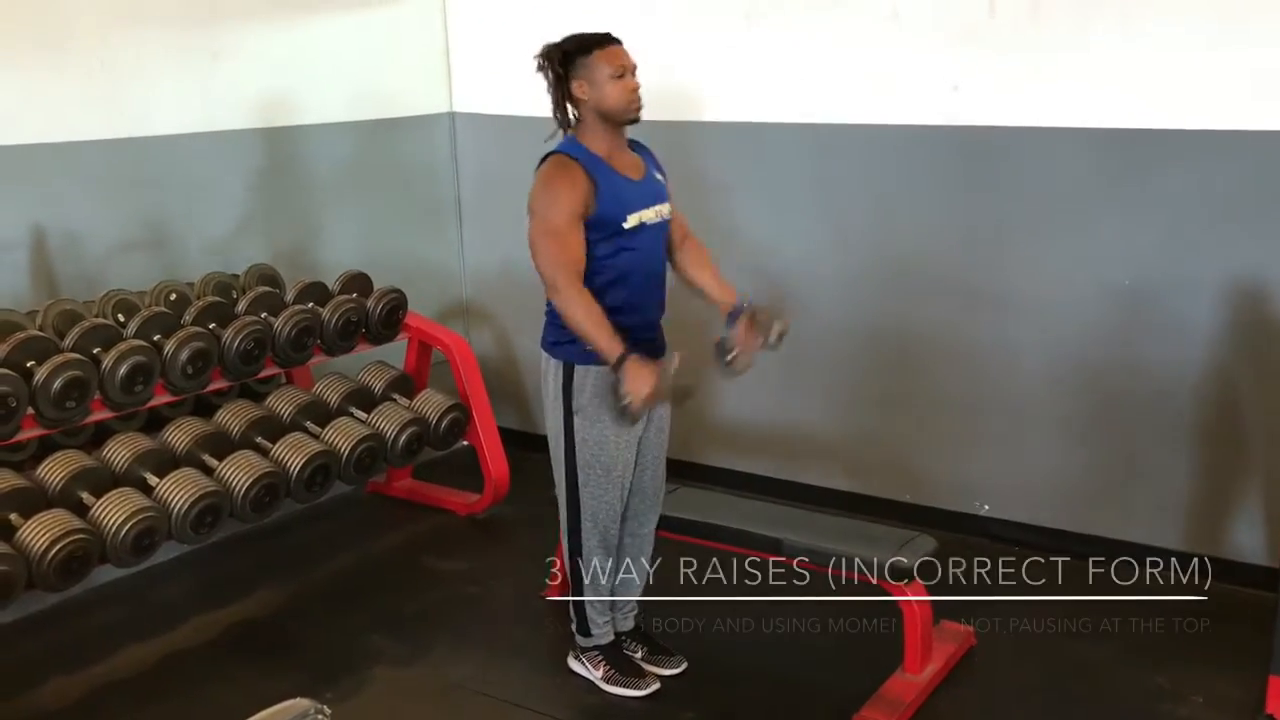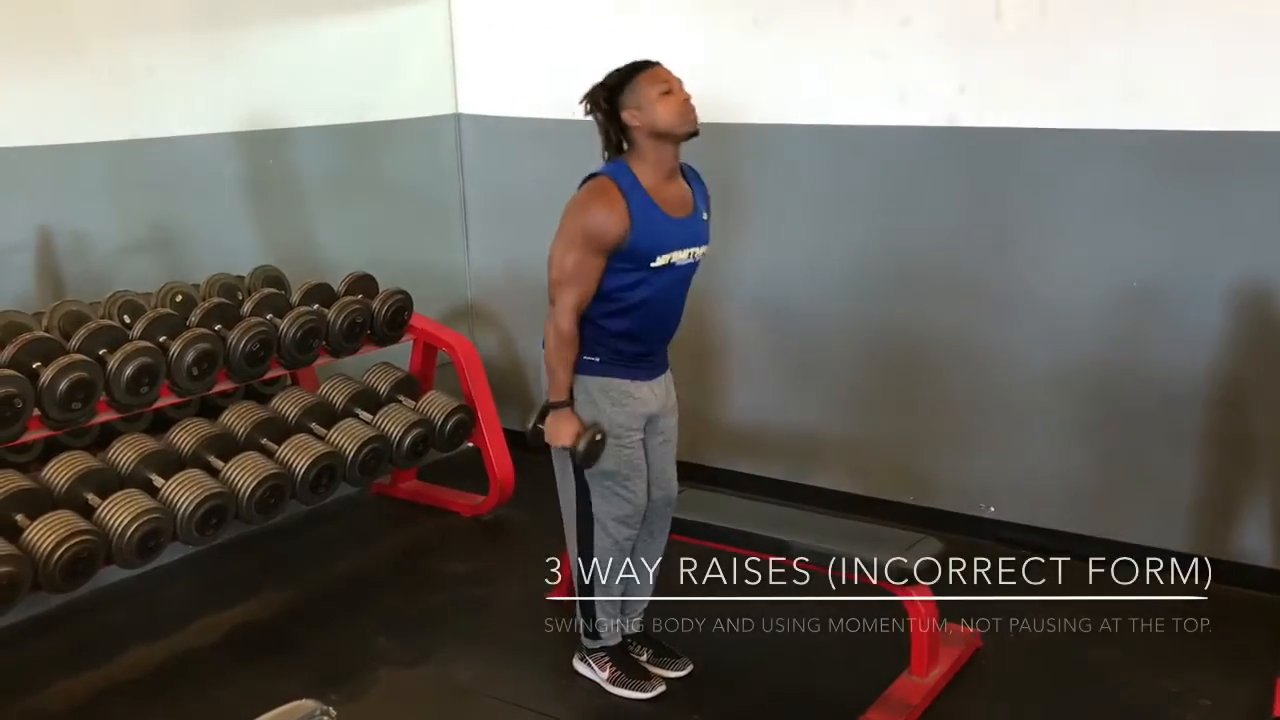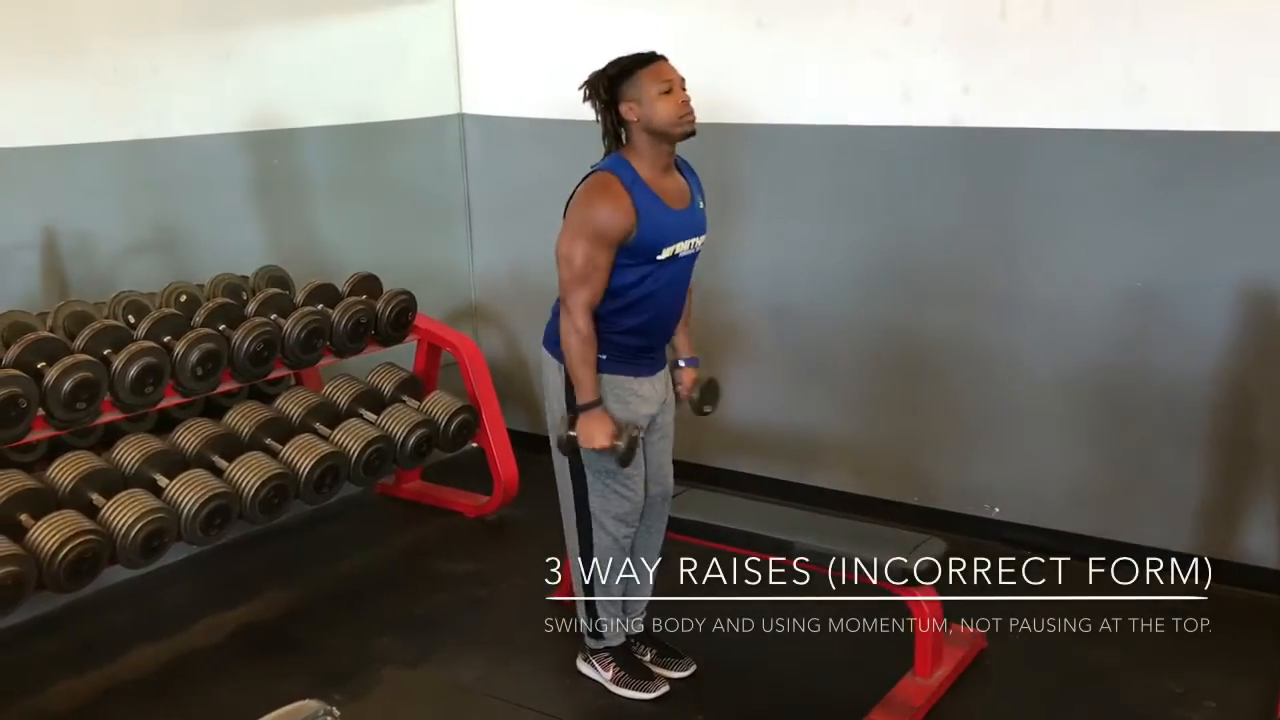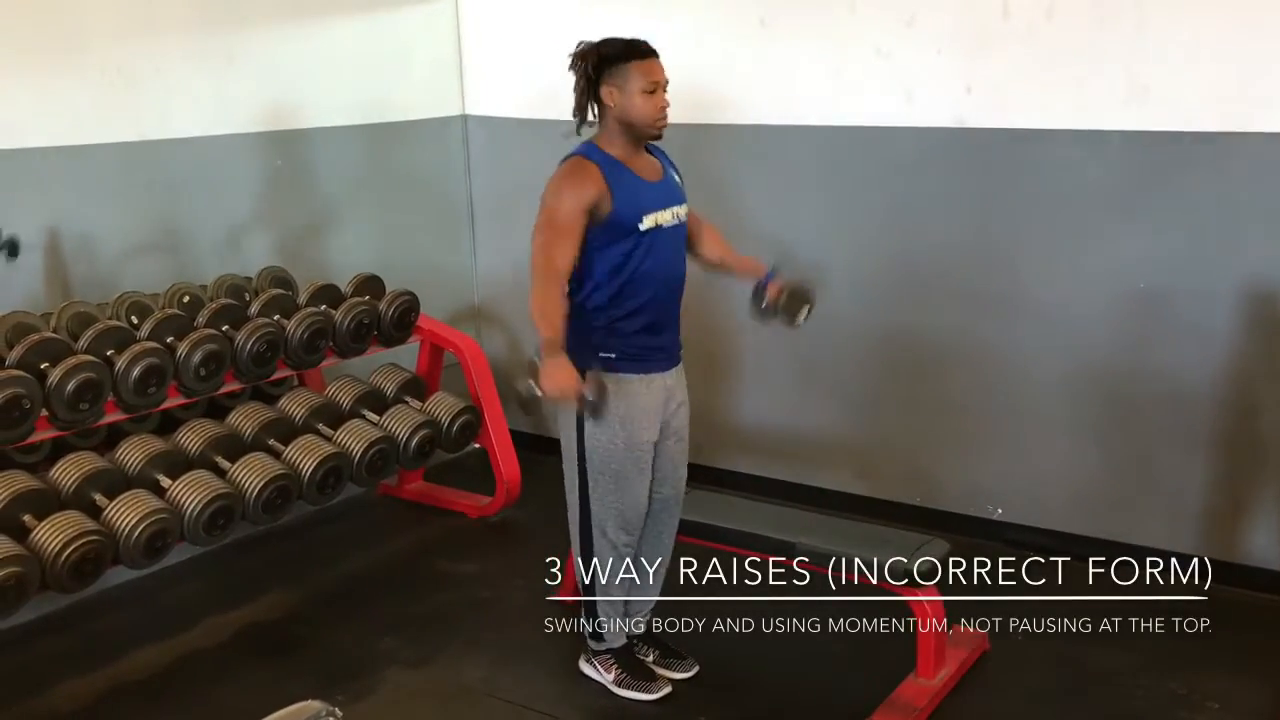
dt=0.3s
person 1, frame 1
left shoulder: (644, 162)
right shoulder: (563, 177)
left elbow: (681, 247)
right elbow: (563, 285)
left wrist: (733, 308)
right wrist: (622, 359)
left hip: (646, 360)
right hip: (588, 368)
left knee: (641, 503)
right knee: (595, 510)
left ankle: (623, 623)
right ankle: (592, 645)
person 1, frame 2
left shoulder: (693, 187)
right shoulder: (604, 202)
right elbow: (564, 311)
right wrist: (559, 406)
left hip: (653, 376)
right hip: (598, 379)
left knee: (657, 504)
right knee: (612, 512)
left ankle: (630, 626)
right ankle: (598, 646)
person 1, frame 3
left shoulder: (687, 181)
right shoulder: (606, 197)
right elbow: (577, 309)
left wrist: (686, 357)
right wrist: (589, 407)
left hip: (650, 371)
right hip: (595, 373)
left knee: (653, 501)
right knee: (608, 511)
left ankle: (631, 628)
right ankle: (600, 646)
person 1, frame 4
left shoulder: (659, 165)
right shoulder: (581, 177)
left elbow: (698, 237)
right elbow: (548, 274)
left wrist: (761, 276)
right wrist: (552, 352)
left hip: (666, 369)
right hip: (606, 371)
left knee: (662, 506)
right knee: (612, 515)
left ankle: (636, 628)
right ankle: (604, 646)
